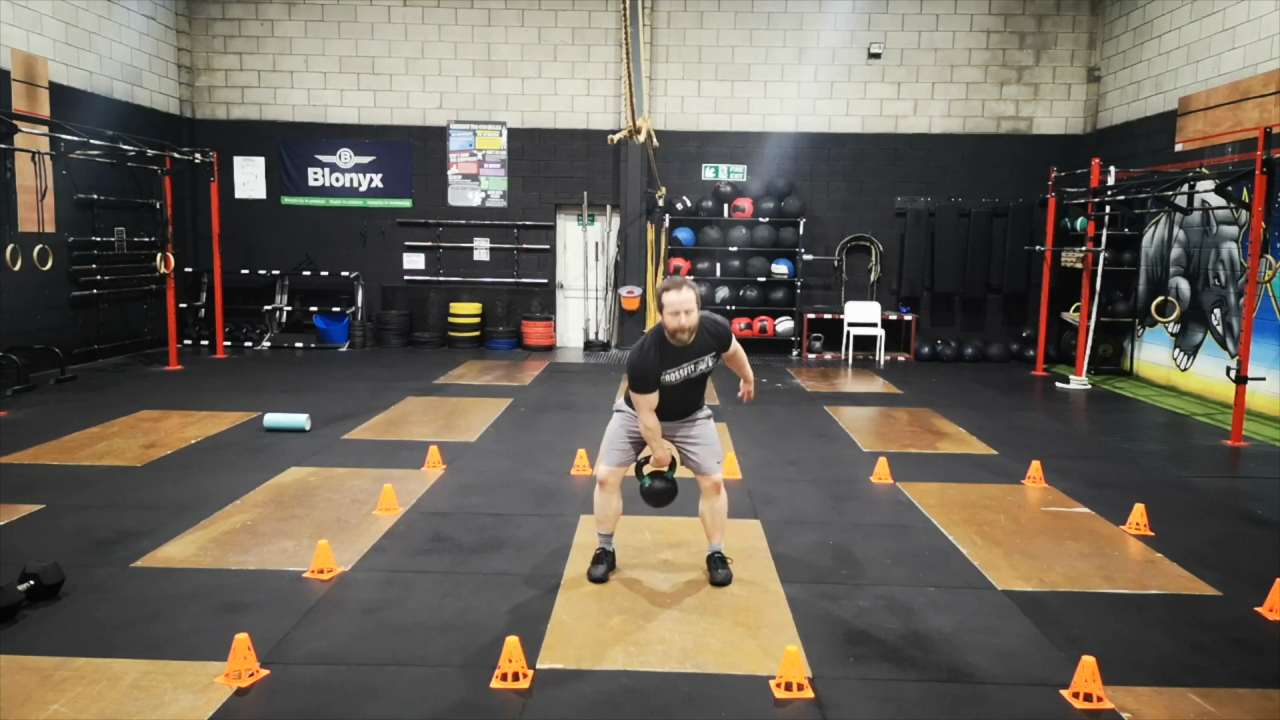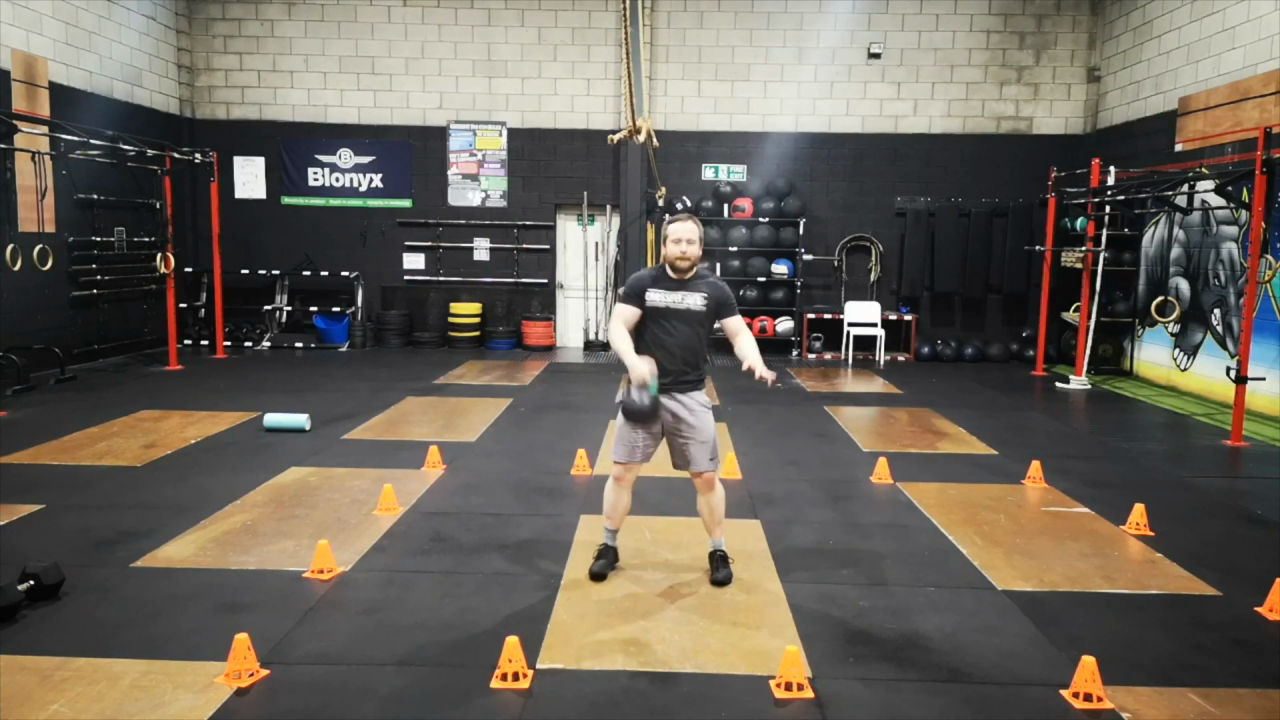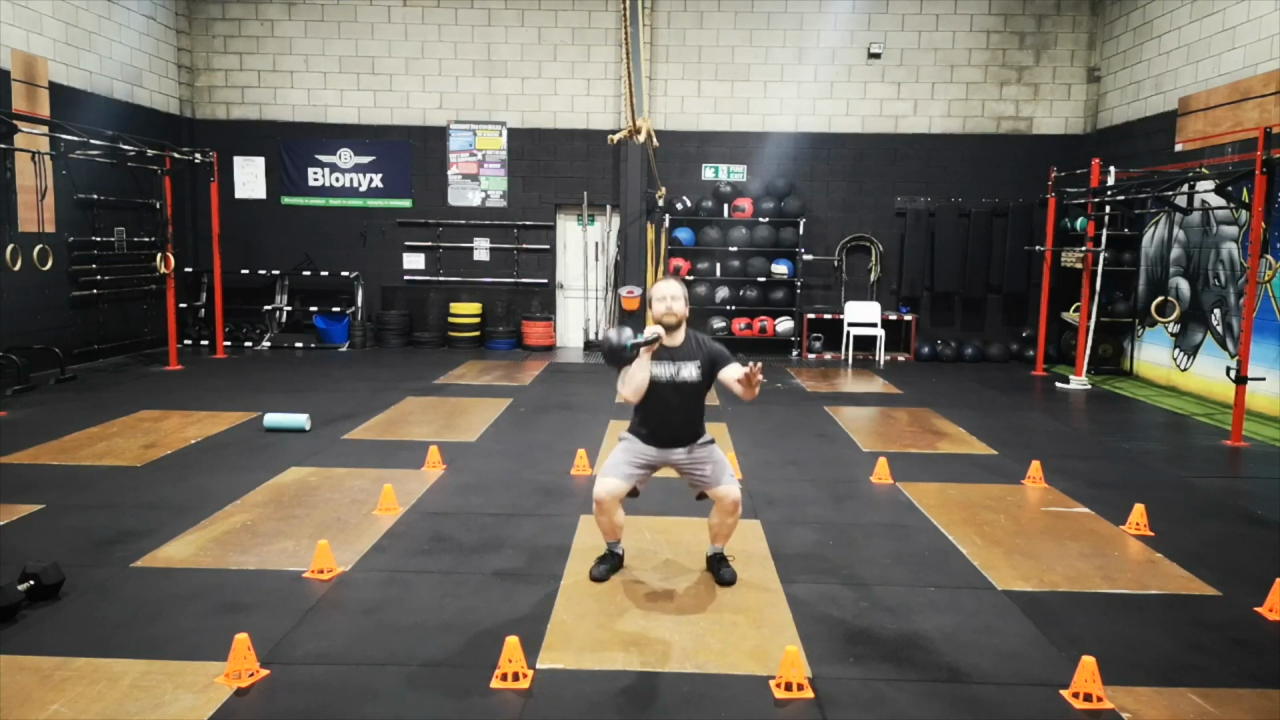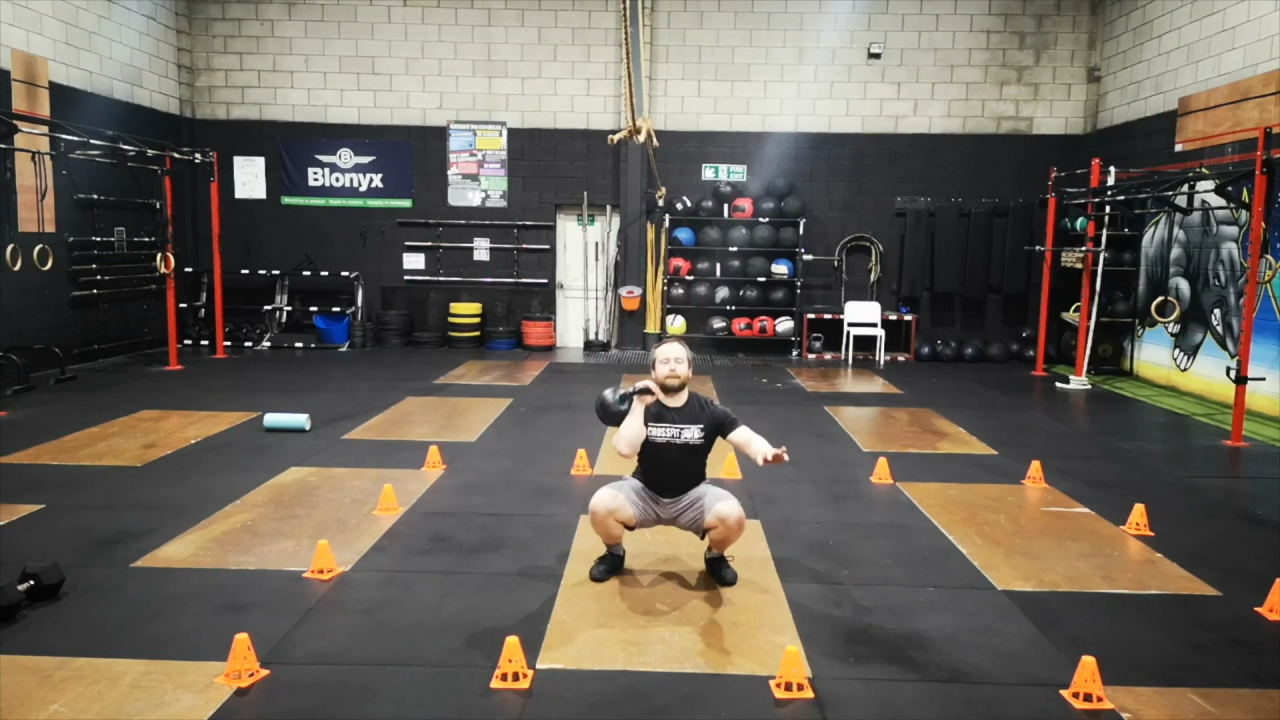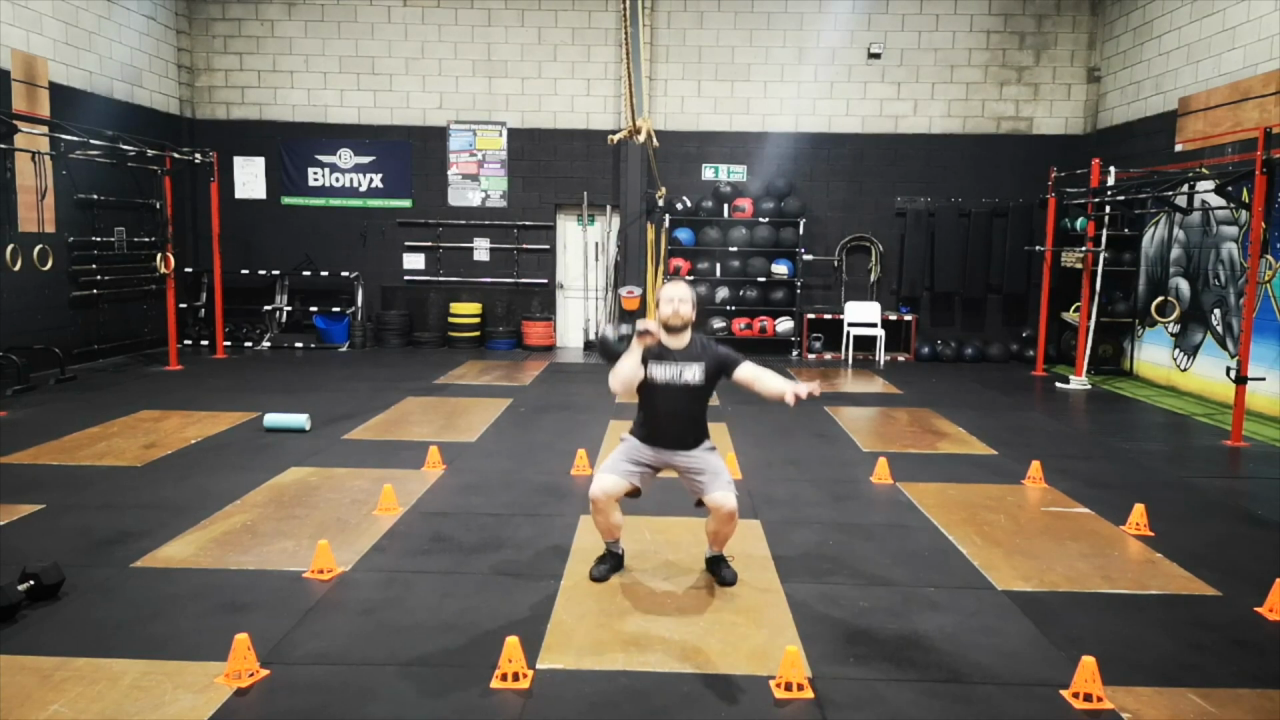
dt=0.4s
person 1, frame 1
left shoulder: (716, 329)
right shoulder: (644, 354)
left elbow: (733, 352)
right elbow: (646, 413)
left wrist: (748, 379)
right wrist: (659, 451)
left hip: (691, 415)
right hip: (637, 414)
left knee: (713, 481)
right knee: (607, 476)
left ankle: (716, 555)
right ankle: (605, 551)
person 1, frame 2
left shoulder: (714, 289)
right shoulder: (642, 283)
left elbow: (739, 333)
right elbow: (617, 327)
left wrist: (754, 361)
right wrist: (632, 359)
left hip: (690, 397)
left knee: (706, 477)
right knee: (622, 472)
left ankle: (718, 552)
right ankle: (609, 546)
person 1, frame 3
left shoulder: (707, 350)
right shoulder: (637, 346)
left elbow: (738, 380)
right elbow: (631, 394)
left wrist: (748, 383)
right wrist: (645, 354)
left hip: (692, 444)
right hip: (642, 441)
left knee: (730, 497)
right knee: (604, 494)
left ankle: (716, 555)
right ankle: (614, 552)
person 1, frame 4
left shoulder: (709, 411)
right shoulder: (642, 408)
left elbow: (746, 438)
right elbow: (625, 449)
left wrist: (764, 451)
right wrist: (639, 405)
left hip: (692, 494)
right hip: (645, 491)
left knee: (733, 517)
right knee: (599, 506)
left ankle: (715, 557)
right ankle: (614, 554)
person 1, frame 5
left shoulder: (712, 353)
right shoulder: (643, 349)
left elbow: (754, 375)
right elbow: (619, 386)
left wrist: (789, 388)
right wrist: (637, 346)
left hip: (694, 449)
right hip: (644, 445)
left knee: (726, 507)
right knee: (600, 493)
left ankle: (715, 557)
right ankle: (613, 552)
